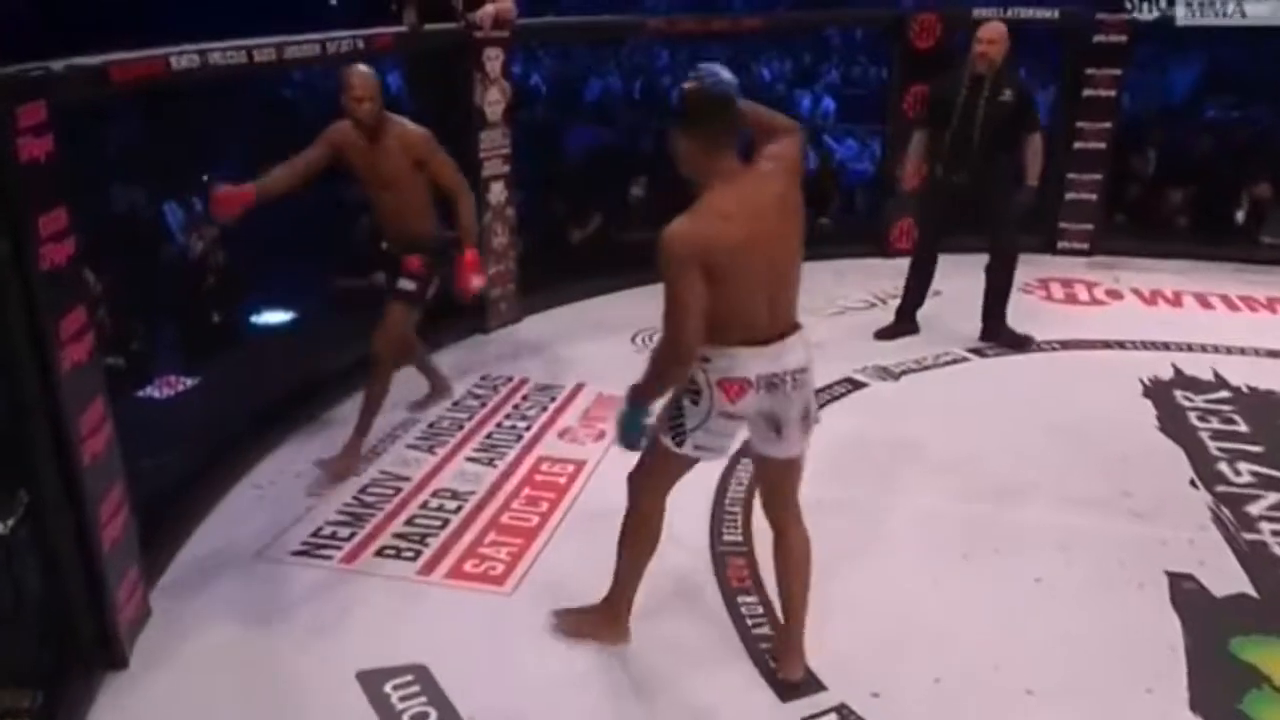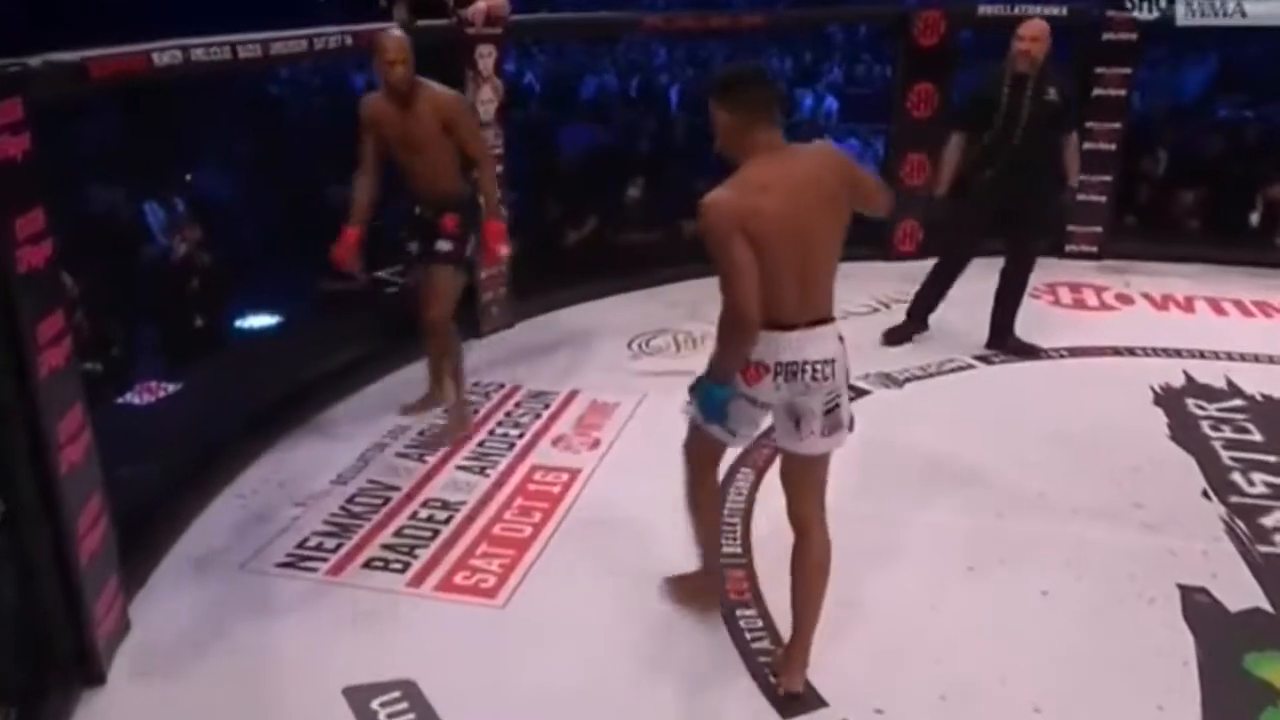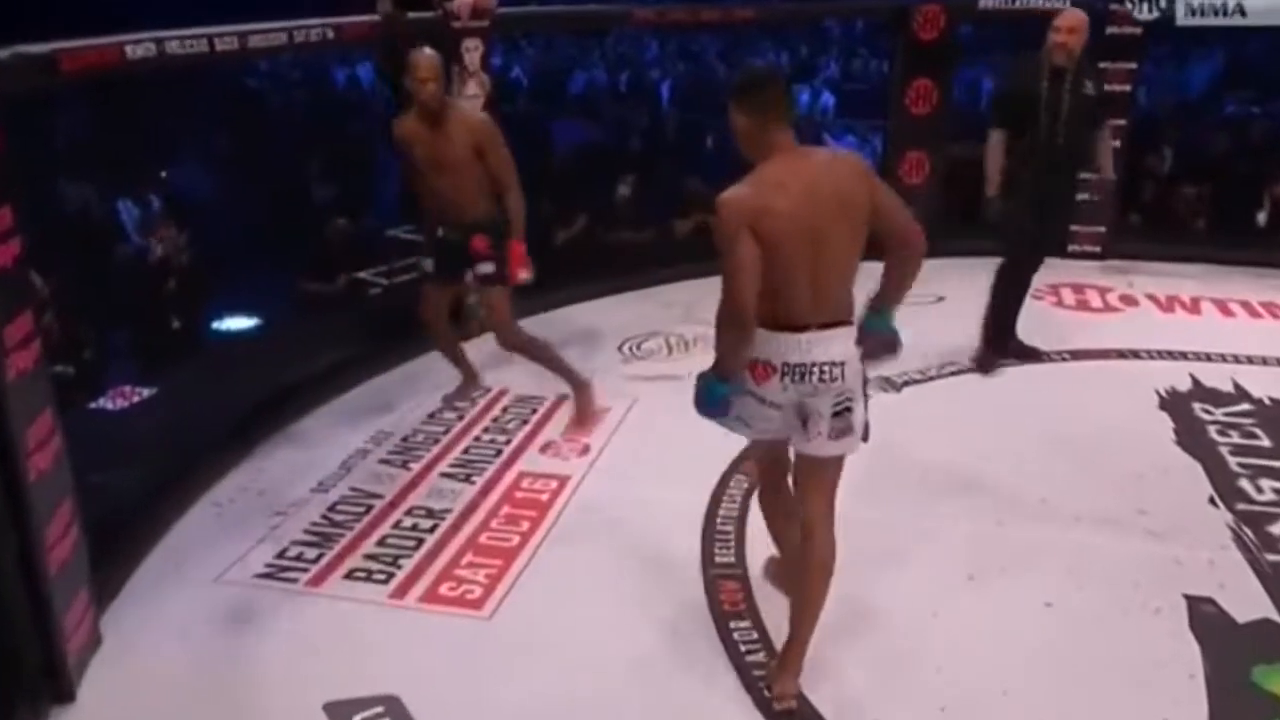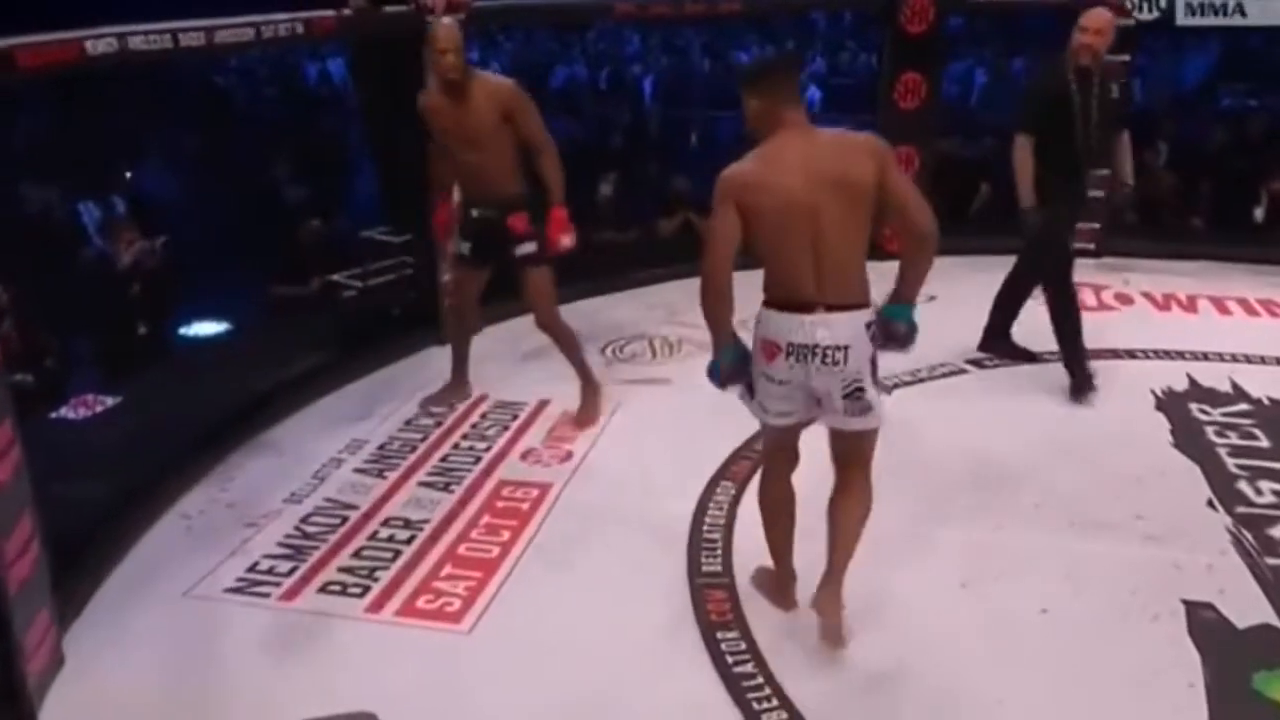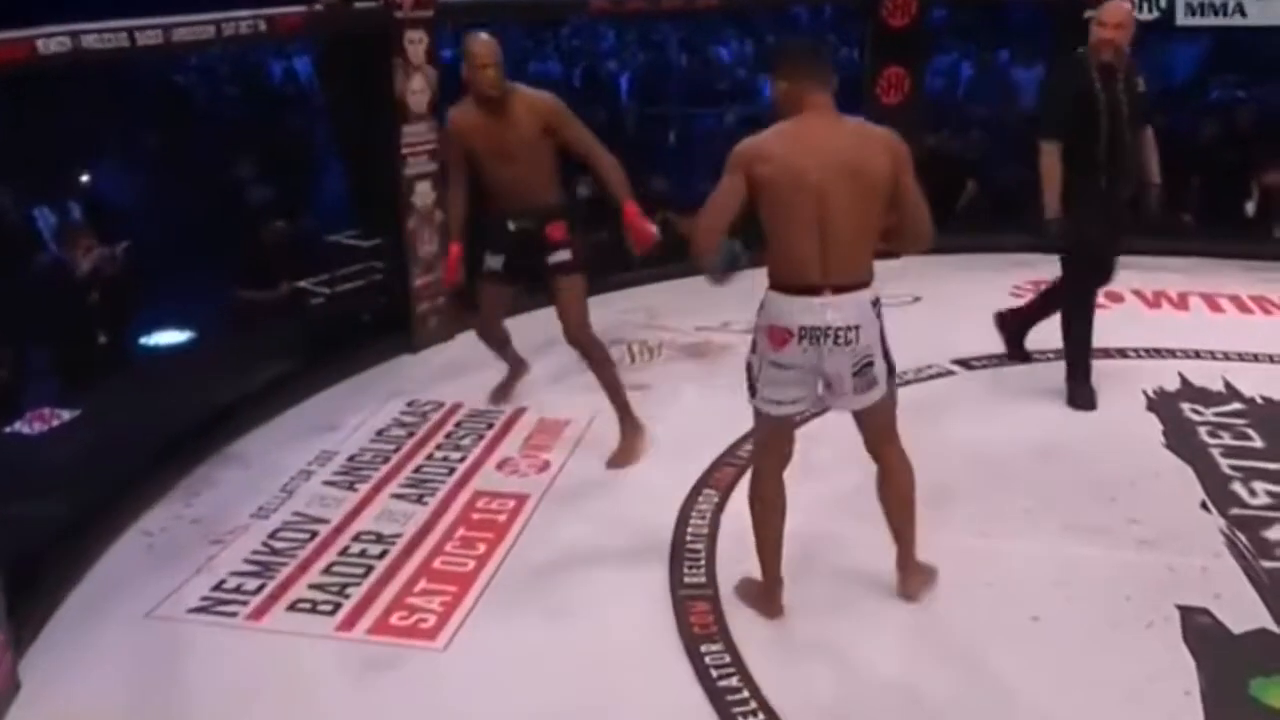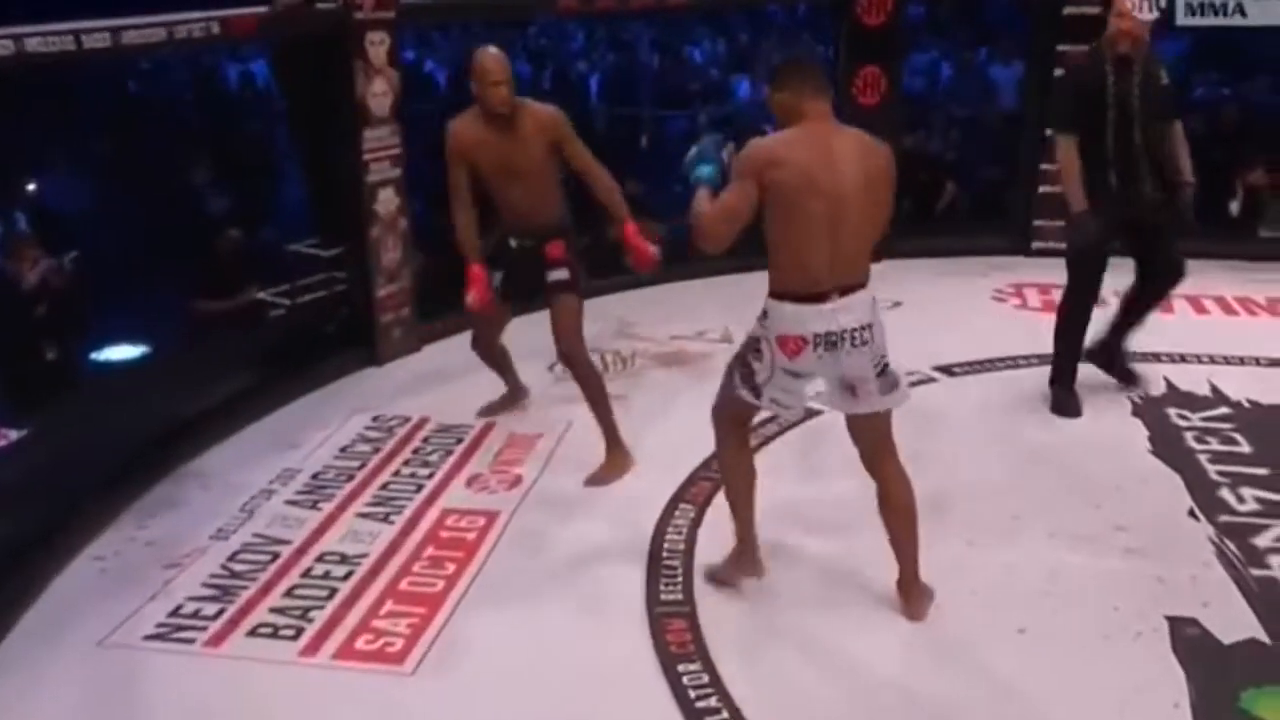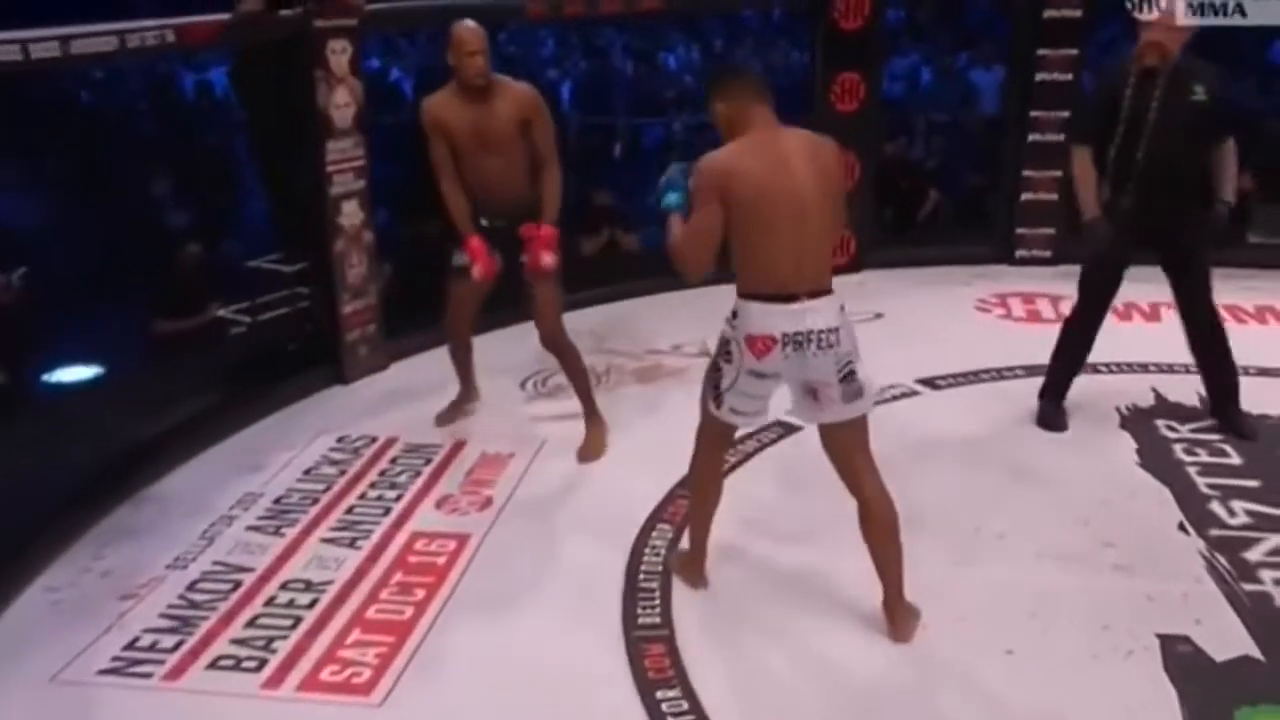
dt=0.2s
person 1, frame 1
left shoulder: (687, 236)
right shoulder: (778, 175)
left elbow: (682, 348)
right elbow: (791, 130)
left wrist: (639, 401)
right wrist: (730, 100)
left hip: (729, 372)
right hip: (791, 361)
left knee: (647, 485)
right knee: (783, 507)
left ankle: (613, 614)
right ankle: (792, 647)
person 1, frame 2
left shoulder: (723, 205)
right shoulder: (828, 161)
left elbow: (744, 313)
right elbow: (882, 202)
left wrist: (716, 379)
left hip: (758, 358)
right hip: (820, 352)
left knee: (701, 456)
right knee: (807, 509)
left ankle: (710, 577)
right ankle: (798, 659)
person 1, frame 3
left shoulder: (740, 203)
right shoulder: (852, 170)
left elbow: (741, 309)
right elbow: (911, 245)
left wrist: (720, 373)
right wrist: (880, 313)
left hip: (772, 354)
right hip: (838, 353)
left knee: (772, 474)
right knee: (817, 509)
left ankle: (789, 568)
right ankle: (789, 666)
person 1, frame 4
left shoulder: (739, 179)
right shoulder: (868, 151)
left elbow: (715, 279)
right elbow: (924, 232)
left wrist: (724, 347)
right wrist: (902, 304)
left hip: (782, 333)
right hip: (851, 331)
left knee: (778, 463)
right knee: (854, 470)
left ankle: (783, 580)
right ankle: (831, 586)
person 1, frame 5
left shoulder: (755, 152)
right shoulder: (885, 145)
left elbow: (703, 239)
right elbow: (919, 236)
left wrist: (722, 257)
left hip: (787, 316)
right hip: (855, 314)
left knee: (769, 456)
right knee: (886, 447)
left ankle: (770, 587)
right ankle: (908, 568)
person 1, frame 6
left shoulder: (764, 155)
right shoulder: (877, 155)
left elbow: (712, 237)
left wrist: (703, 177)
left hip: (791, 323)
right hip: (857, 317)
left knee: (728, 419)
right knee: (882, 459)
left ankle: (746, 550)
right ankle: (912, 587)
person 1, frame 7
left shoulder: (717, 166)
right shoulder: (827, 152)
left elbow: (693, 266)
left wrist: (675, 206)
left hip: (758, 325)
right hip: (824, 320)
left knee: (710, 445)
right knee: (860, 470)
left ankle: (694, 559)
right ankle: (898, 607)
person 2, frame 1
left shoulder: (414, 139)
right shoulder: (341, 136)
left elbow: (461, 191)
right elbow: (294, 170)
left wrist: (469, 254)
right wrist: (246, 194)
left hip: (423, 251)
right hip: (392, 246)
left knee: (382, 349)
right knee: (397, 337)
left ankle: (354, 447)
right ankle: (438, 383)
person 2, frame 2
left shoulder: (446, 102)
right shoulder: (372, 108)
left elbow: (484, 162)
right elbow: (368, 172)
left wrist: (494, 221)
right wrist: (353, 231)
left hip: (456, 212)
right hip: (422, 212)
left knee: (437, 315)
right knee: (427, 309)
left ankle: (458, 405)
right ankle: (439, 388)
person 2, frame 3
left shoulder: (477, 125)
right shoulder: (405, 130)
left elbow: (511, 186)
left wrist: (517, 247)
left hip: (483, 234)
right hip: (444, 232)
left knee: (507, 335)
right knee: (432, 318)
left ankle: (577, 384)
right ankle: (470, 377)
person 2, frame 4
left shoulder: (503, 91)
right shoulder: (429, 104)
left elbow: (545, 149)
left wrist: (559, 212)
right wrist: (443, 209)
left hip: (516, 212)
right hip: (473, 212)
left knee: (546, 316)
right knee: (459, 305)
left ankle: (589, 385)
right ankle: (458, 380)
person 2, frame 5
left shoulder: (542, 105)
right shoulder: (458, 122)
left elbow: (596, 154)
right elbow: (459, 184)
left wrist: (630, 211)
right wrist: (455, 245)
left hip: (552, 224)
right hip: (506, 227)
left knee: (578, 332)
right knee: (486, 323)
left ankle: (630, 425)
right ankle: (516, 364)
person 2, frame 6
left shoulder: (547, 119)
right shoulder: (460, 135)
left elbow: (593, 173)
right elbow: (462, 205)
left wrist: (629, 229)
right wrist: (474, 269)
left hip: (554, 241)
right hip: (510, 243)
left knee: (571, 351)
right knee: (482, 338)
left ankle: (616, 449)
right ankle: (514, 389)
person 2, frame 7
left shoulder: (524, 97)
right shoulder: (435, 109)
left elbow: (550, 165)
right elbow: (449, 179)
left wrist: (548, 232)
right wrist: (472, 241)
left hip: (528, 222)
right hip: (480, 222)
left knee: (551, 335)
right knee: (456, 323)
left ankle: (593, 419)
right ankle: (467, 392)
person 3, frame 1
left shoulder: (1016, 89)
right shoulder: (948, 86)
left elbow: (1032, 137)
right elbow: (923, 134)
left wrist: (1029, 185)
right wrist: (908, 182)
left hip: (994, 183)
right hip: (946, 180)
left knee: (1005, 252)
right knee: (925, 248)
left ankle: (994, 325)
right ankle: (906, 317)
person 3, frame 2
left shoulder: (1055, 91)
right shoulder: (990, 86)
left elbow: (1068, 137)
right elbow: (960, 137)
left wrist: (1070, 184)
right wrist: (941, 190)
left hip: (1033, 191)
right hip: (987, 184)
left knee: (1021, 261)
right knee: (956, 253)
left ankle: (1002, 333)
right ankle: (916, 318)
person 3, frame 3
left shoulder: (1087, 82)
right shoulder: (1023, 78)
left elbow: (1098, 131)
right elbow: (998, 135)
left wrist: (1107, 179)
right wrist: (992, 191)
left hip: (1059, 187)
right hip: (1021, 185)
left knee: (1031, 261)
right knee: (1019, 259)
left ankle: (1003, 336)
right ankle: (992, 340)
person 3, frame 4
left shoulder: (1111, 85)
right shoulder: (1048, 81)
left elbow: (1119, 133)
right elbow: (1023, 144)
left wrist: (1126, 182)
right wrist: (1028, 203)
left hip: (1075, 190)
right hip: (1047, 193)
left knee: (1033, 266)
right knee: (1059, 273)
left ankle: (995, 335)
right ankle: (1077, 366)
person 3, frame 5
left shoulder: (1132, 78)
right shoulder: (1070, 79)
left elbow: (1143, 130)
right elbow: (1050, 149)
left wrist: (1153, 180)
right wrist: (1053, 211)
left hip: (1113, 194)
right hip: (1079, 198)
left knee: (1094, 275)
right knee: (1083, 283)
left ankle: (1016, 322)
right ankle: (1078, 375)
person 3, frame 6
left shoulder: (1155, 70)
right shoulder: (1085, 72)
left elbow: (1171, 126)
right elbow: (1065, 142)
left wrist: (1185, 180)
right wrist: (1079, 209)
left hip: (1144, 194)
right hip: (1097, 197)
left knee: (1165, 272)
right knee: (1083, 288)
left ankle: (1109, 348)
right ankle: (1063, 381)
person 3, frame 7
left shoulder: (1201, 83)
right shoulder: (1114, 84)
left elbow: (1222, 145)
right elbow: (1083, 152)
left wrist: (1223, 200)
right wrist: (1092, 216)
left hip: (1181, 213)
right hip: (1118, 212)
left knee: (1200, 307)
right knee: (1091, 305)
left ankle: (1225, 401)
right ankle: (1052, 396)
